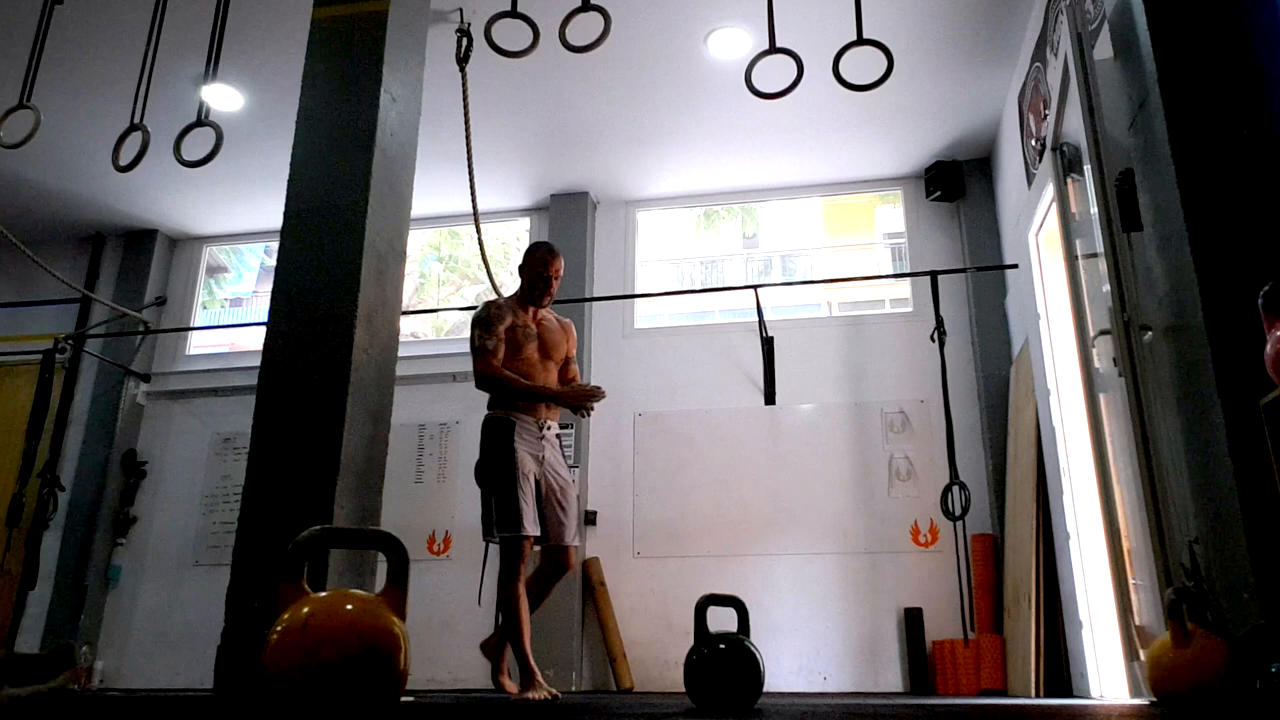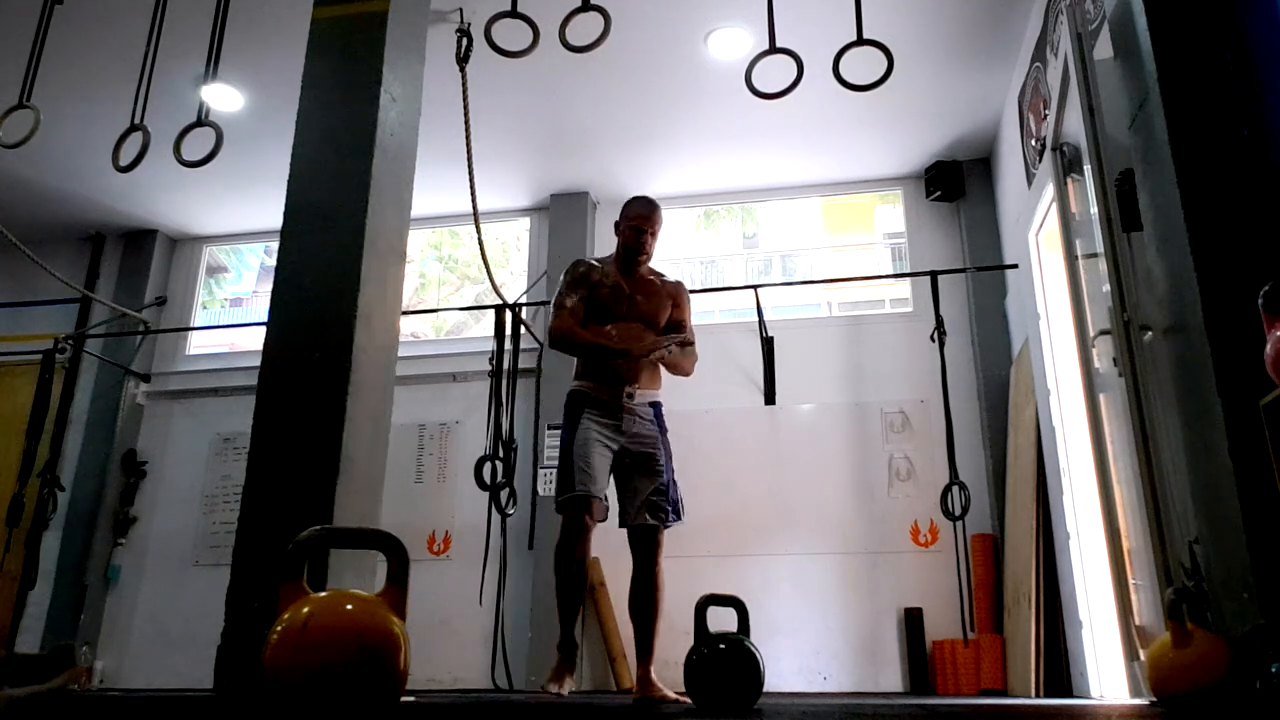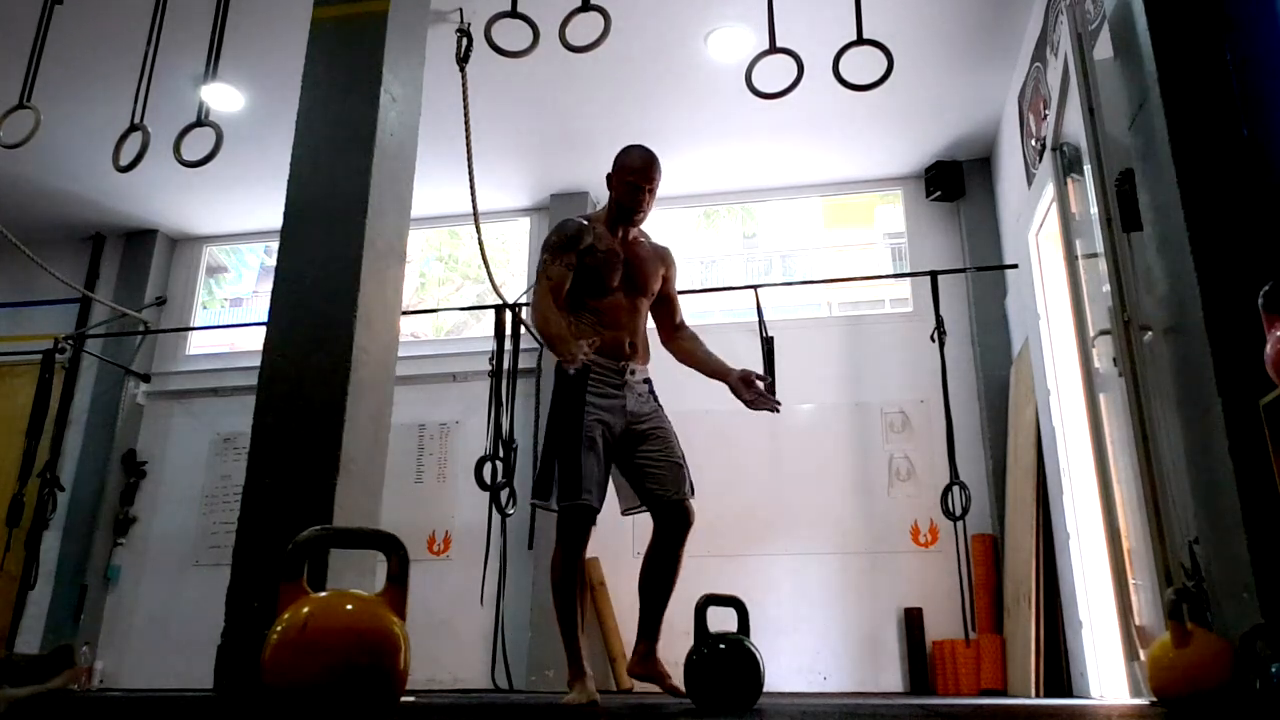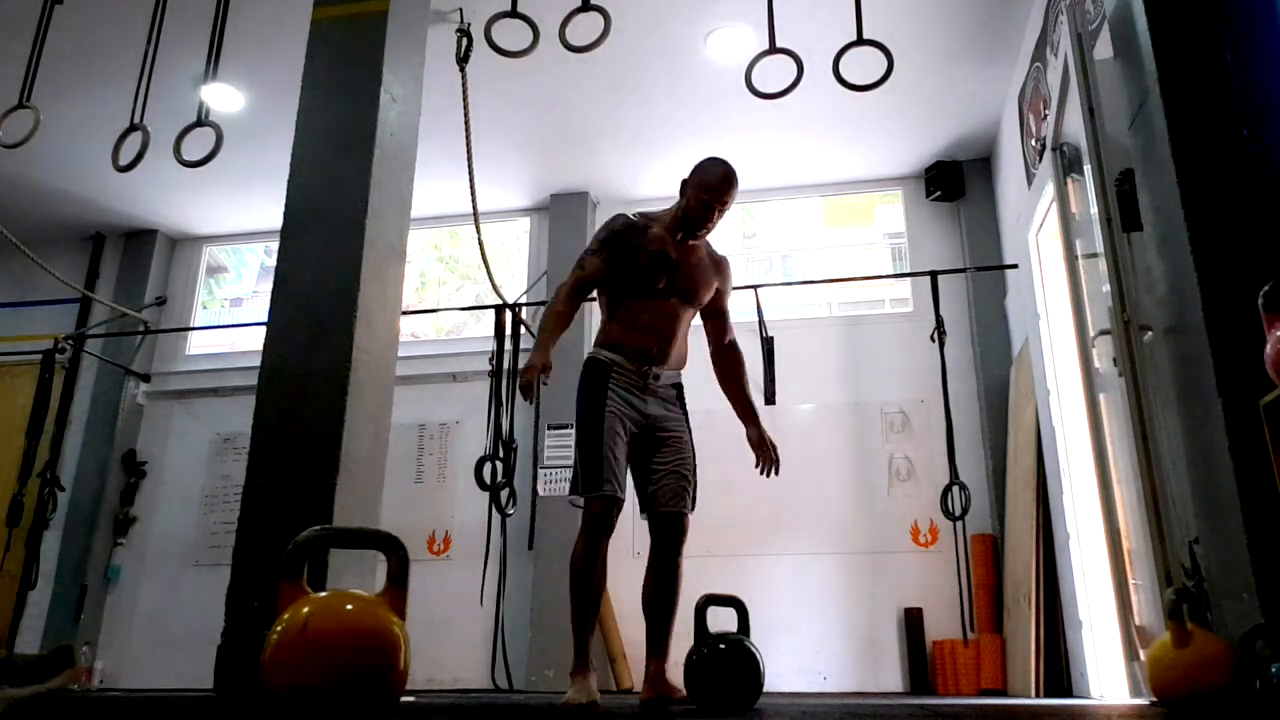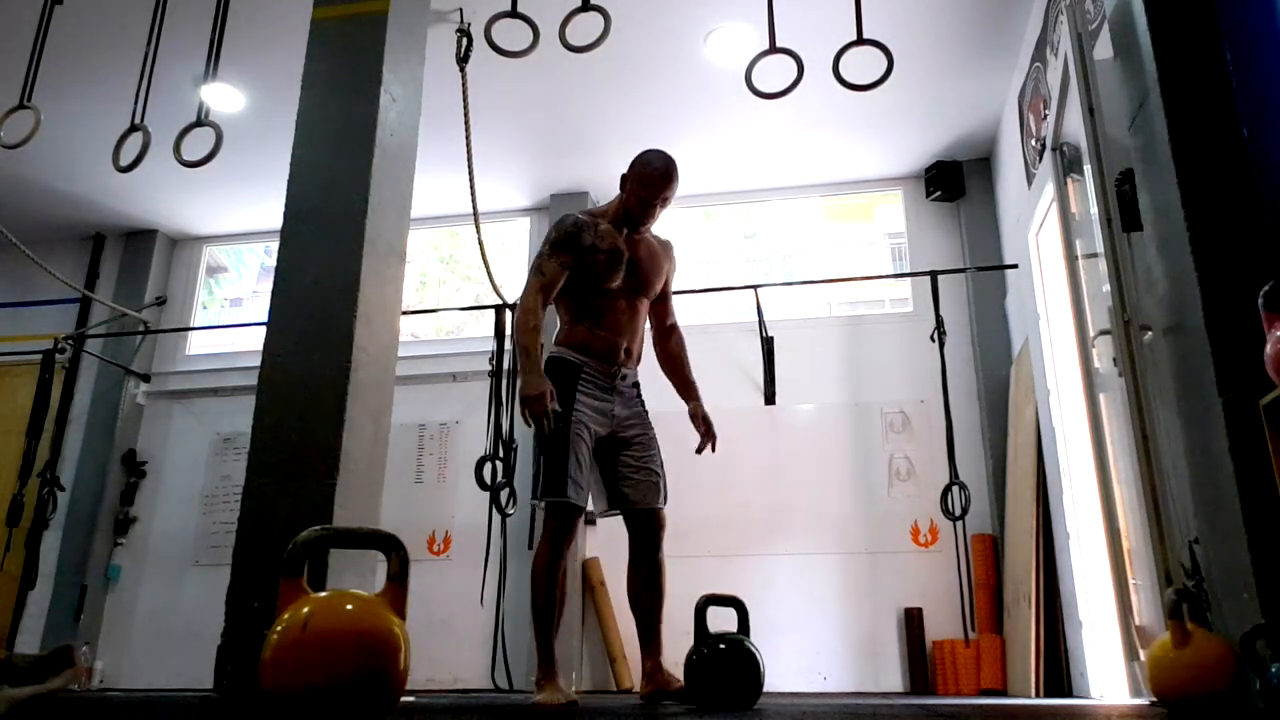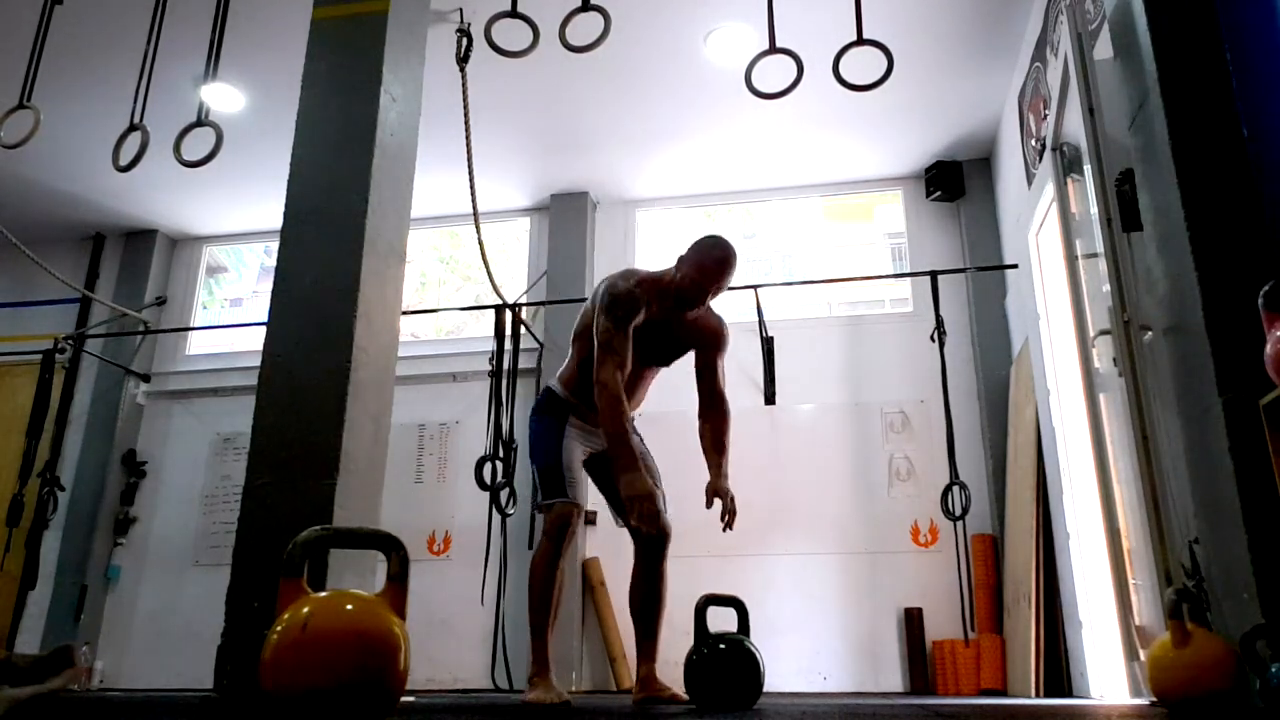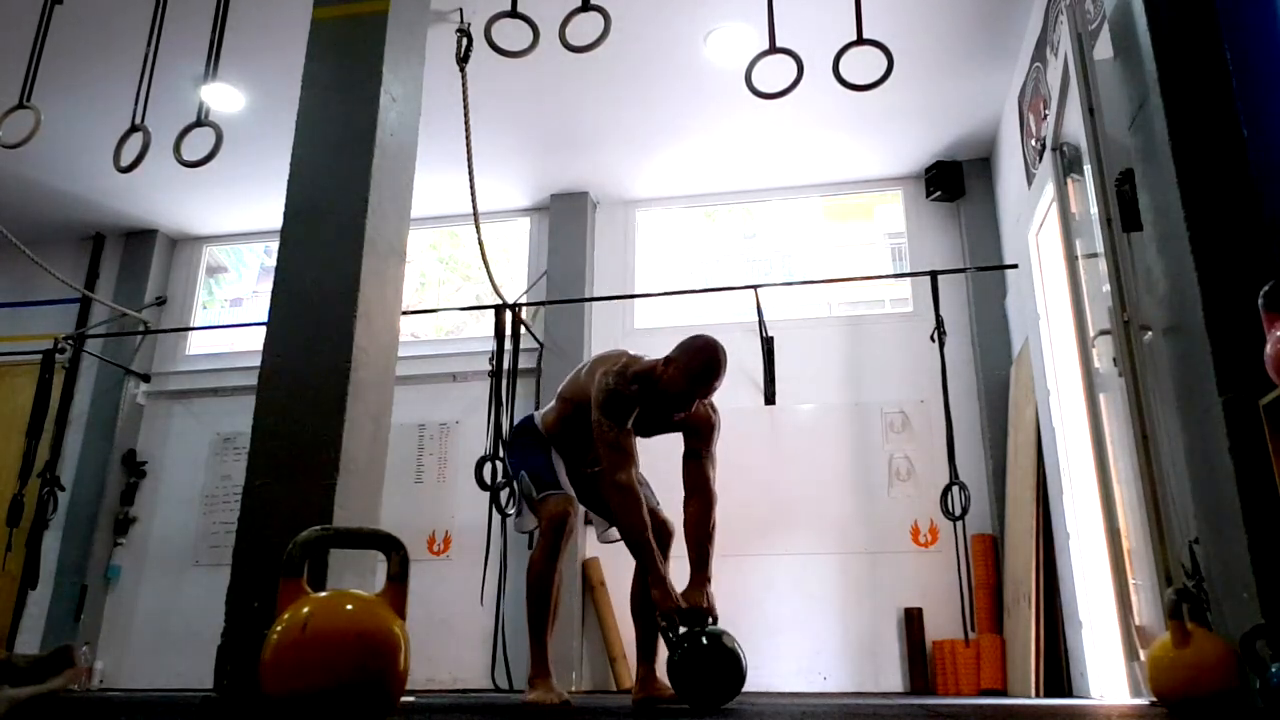
dt=0.7s
person 1, frame 1
left shoulder: (564, 329)
right shoulder: (496, 314)
right elbow: (486, 374)
left wrist: (579, 397)
right wrist: (554, 393)
left hip: (550, 439)
right hip: (509, 433)
left knee: (563, 557)
right knee: (519, 549)
left ankle: (498, 640)
right ankle: (527, 672)
person 1, frame 2
left shoulder: (671, 291)
right shoulder: (586, 274)
left elbow: (687, 362)
right elbow: (559, 333)
left wrist: (668, 350)
right wrist: (623, 348)
left hip: (646, 414)
right hip: (593, 404)
left knee: (650, 542)
right knee: (580, 516)
left ankle: (646, 676)
right ankle: (567, 648)
person 1, frame 3
left shoulder: (659, 256)
right shoulder: (574, 235)
left elbow: (674, 330)
right elbow: (544, 306)
left wrist: (725, 374)
right wrist: (567, 347)
left hip: (640, 391)
right hip: (586, 386)
left knee: (677, 514)
right knee: (576, 525)
left ankle: (646, 651)
right ankle: (579, 675)
person 1, frame 4
left shoulder: (715, 267)
right shoulder: (628, 231)
left elbow: (724, 347)
right elbow: (572, 291)
left wrist: (752, 422)
right wrist: (541, 350)
left hip: (668, 394)
right hip: (612, 378)
left knee: (672, 529)
right knee: (601, 513)
left ankle: (656, 674)
right ankle: (581, 668)
person 1, frame 5
left shoulder: (662, 252)
right shoulder: (577, 230)
left elbow: (666, 330)
right elbow: (532, 300)
left wrist: (693, 400)
right wrist: (532, 371)
left hip: (628, 393)
right hip: (574, 380)
left knee: (650, 524)
right knee: (561, 524)
left ankle: (653, 669)
right ankle: (547, 675)
person 1, frame 6
left shoulder: (710, 328)
right shoulder: (627, 293)
left elbow: (713, 403)
right elbow: (607, 382)
left wrist: (719, 475)
right wrist: (630, 471)
left hip: (619, 423)
right hip: (566, 409)
left knee: (656, 535)
right knee: (563, 516)
left ankle: (646, 676)
right ankle: (539, 673)
person 1, frame 7
left shoulder: (702, 417)
right shoulder: (619, 381)
left elbow: (701, 496)
right elbow: (621, 484)
left wrist: (701, 582)
right wrist: (659, 583)
left hip: (597, 458)
right hip: (540, 442)
left knee: (659, 530)
right knee: (559, 515)
left ankle: (646, 677)
right ankle: (539, 674)
